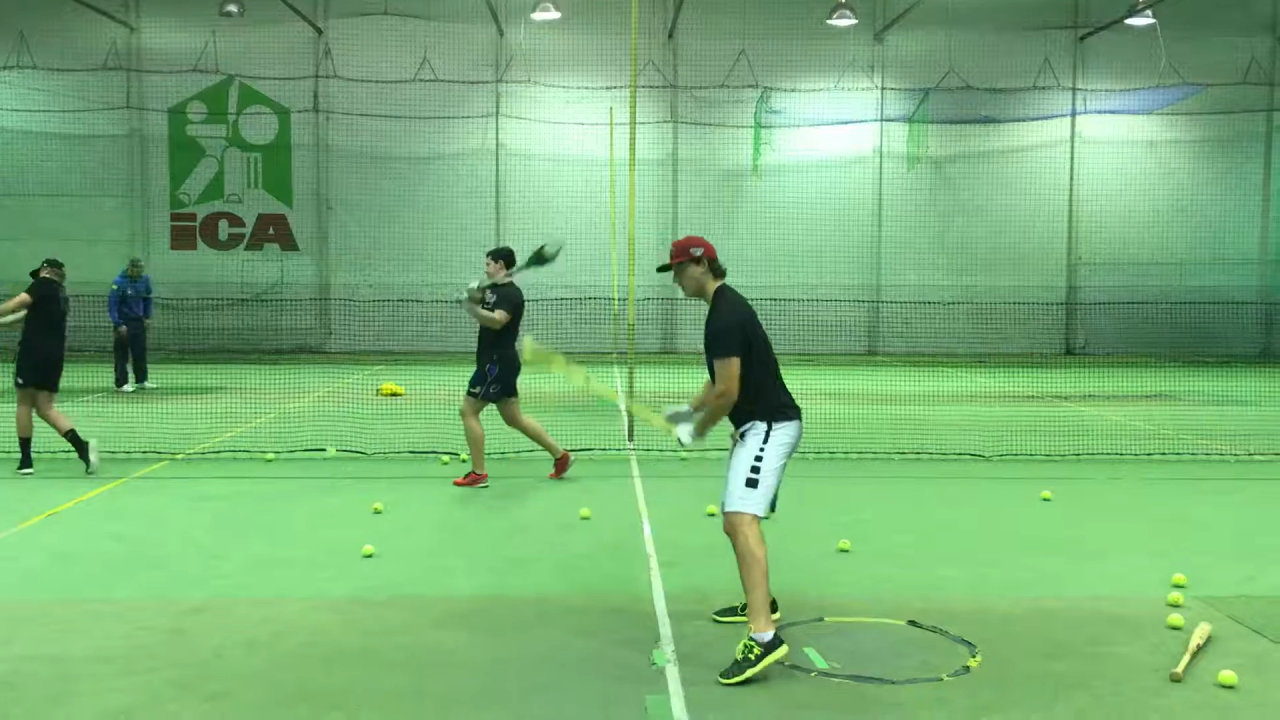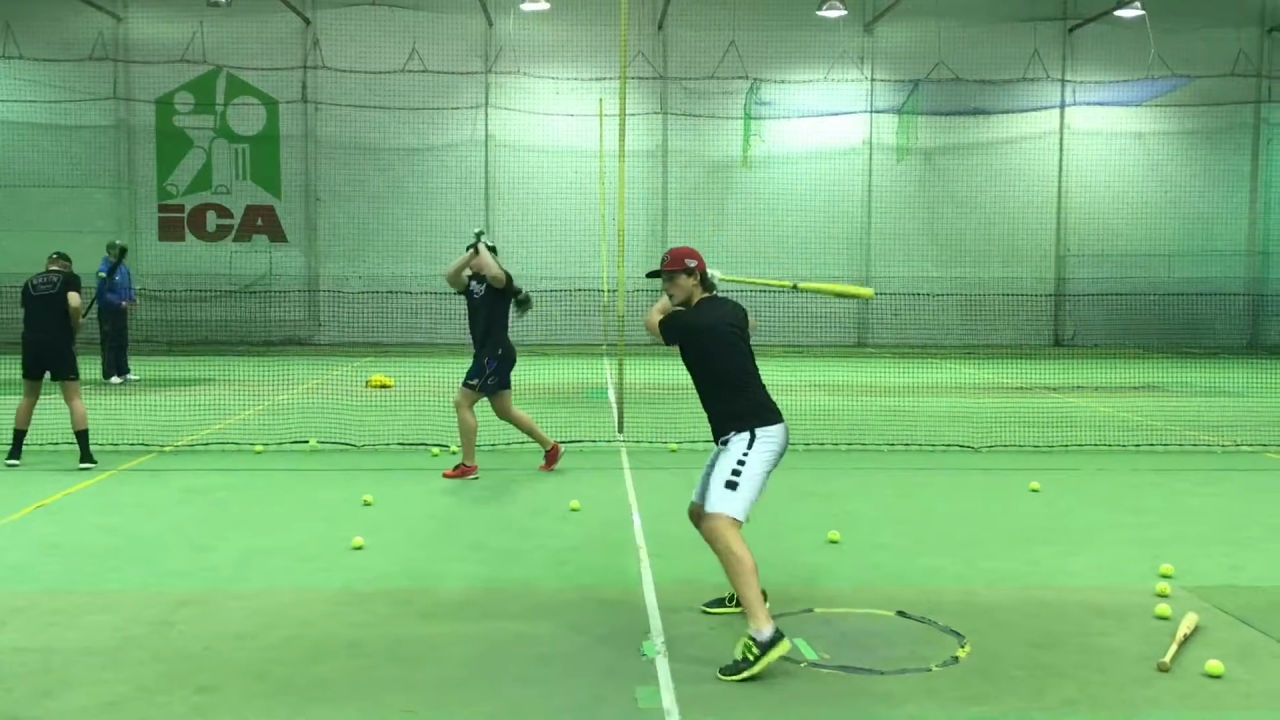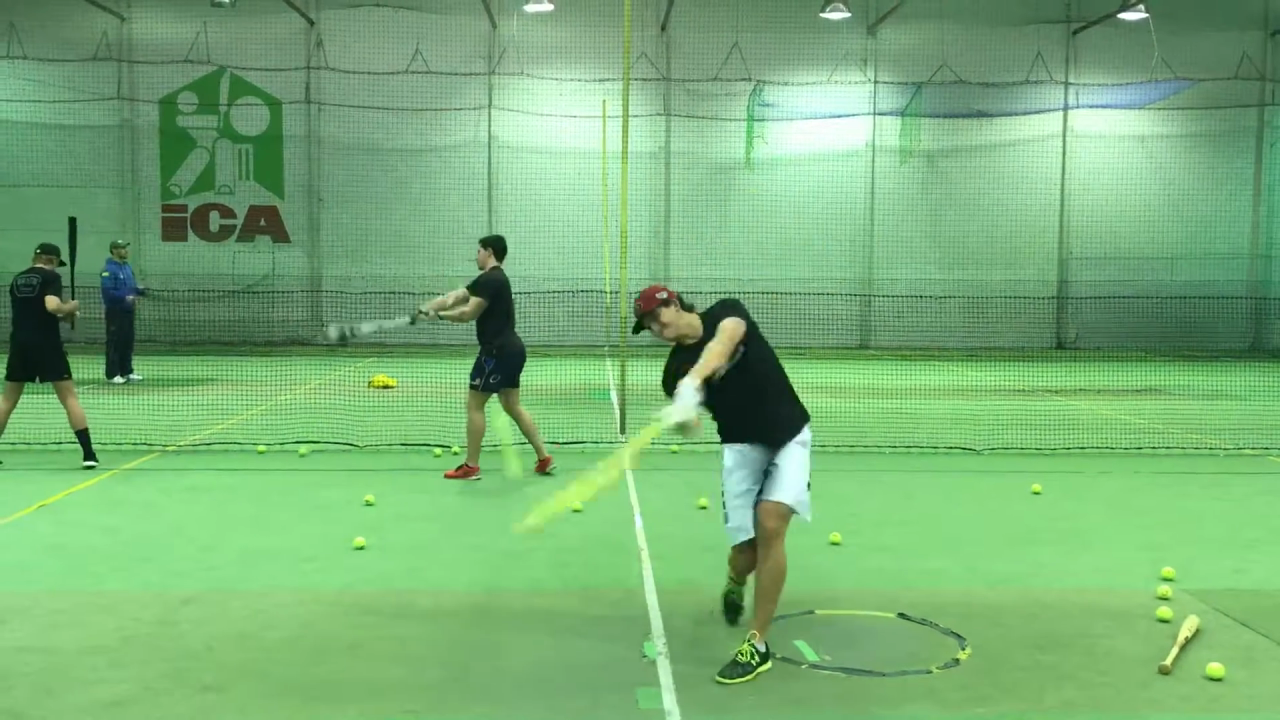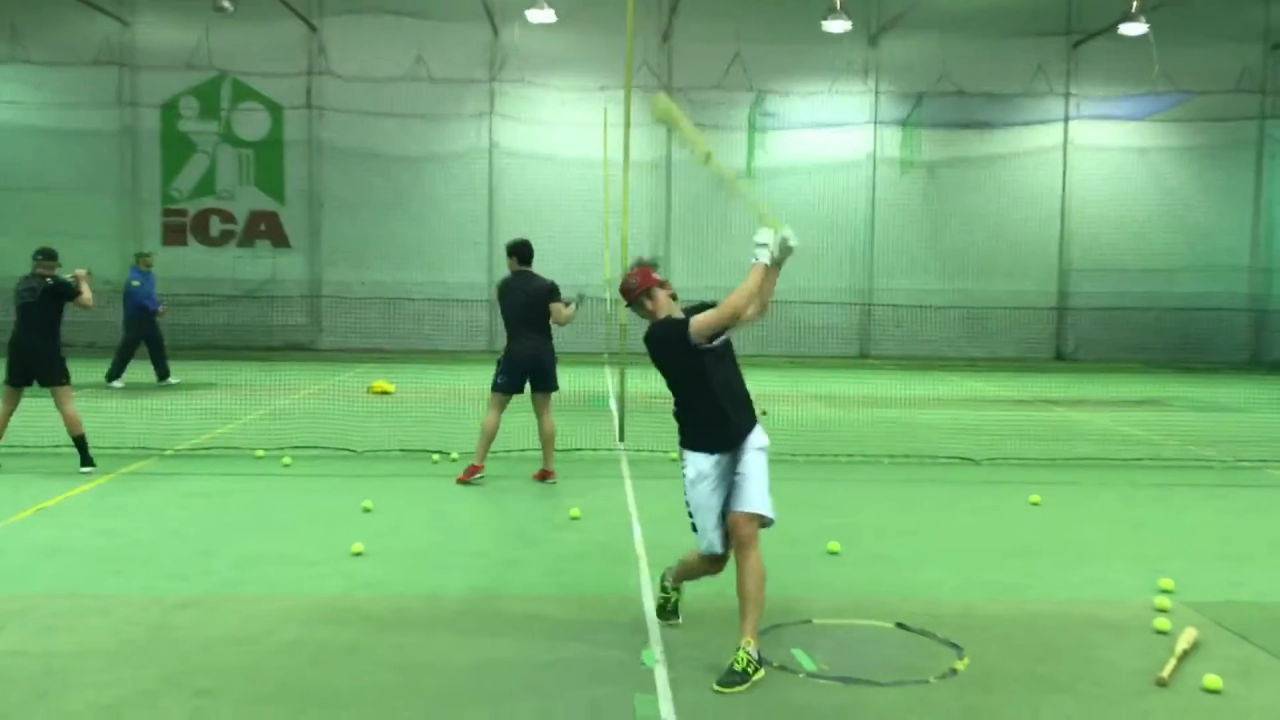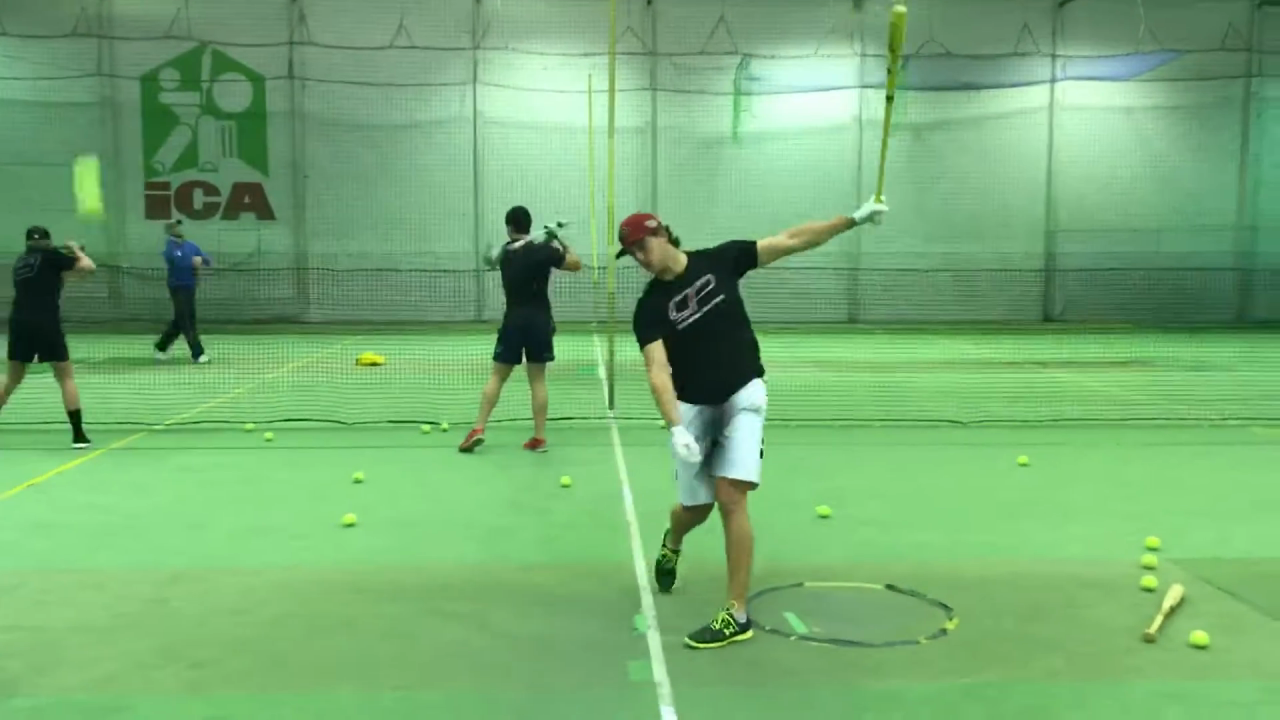
dt=0.7s
person 1, frame 1
left shoulder: (723, 316)
right shoulder: (728, 305)
left elbow: (727, 393)
left wrist: (697, 428)
right wrist: (691, 408)
left hip: (769, 426)
right hip: (763, 425)
left knee: (740, 522)
right knee: (737, 517)
left ankle: (763, 636)
right ankle: (761, 601)
person 1, frame 2
left shoulder: (689, 323)
right shoulder: (730, 309)
left elbow: (652, 321)
left wrist: (671, 301)
right wrist: (683, 298)
left hip: (752, 435)
right hip: (744, 433)
left knee: (719, 526)
right knee: (701, 512)
left ankle: (764, 634)
right ankle: (748, 592)
person 1, frame 3
left shoulder: (724, 312)
right shoulder: (674, 369)
left elbow: (720, 348)
right elbow: (685, 420)
left wrist: (692, 383)
right wrist: (682, 412)
left hip: (791, 435)
right hip: (743, 446)
left knee: (772, 523)
right knee: (746, 547)
left ankle: (758, 643)
right ankle: (737, 583)
person 1, frame 4
left shoulder: (703, 318)
right shoulder: (660, 337)
left elbow: (755, 306)
right elbow: (731, 310)
left wrist: (776, 260)
right wrist: (762, 260)
left hip: (746, 440)
right hip: (705, 453)
left knee: (744, 532)
right knee: (713, 557)
left ankle: (750, 650)
right ankle: (671, 581)
person 1, frame 5
left shoulder: (721, 259)
right shoulder: (649, 306)
left elbow: (789, 240)
right elbow: (658, 369)
left wrist: (853, 219)
right wrist: (675, 427)
left hip: (742, 396)
right hip: (693, 406)
left knee: (729, 497)
right knee: (694, 506)
left ankle: (737, 614)
right ankle: (671, 541)
person 2, frame 1
left shoulder: (513, 294)
right shoulder: (489, 288)
left elbow: (495, 322)
right elbow: (471, 296)
left wrist: (471, 308)
right wrist: (469, 297)
left hip: (498, 362)
right hip: (499, 362)
left knee: (468, 411)
right knee: (514, 417)
left ankle: (478, 474)
right ankle: (560, 455)
person 2, frame 2
left shoulder: (501, 280)
right shoulder: (470, 282)
left elbow: (496, 275)
right elbow: (450, 276)
left wrist: (482, 247)
right wrist: (473, 251)
left hip: (496, 353)
right hip: (489, 354)
left knee: (462, 402)
right knee: (504, 410)
left ankle: (468, 465)
right ankle: (551, 447)
person 2, frame 3
left shoulder: (489, 279)
right shoulder: (493, 279)
left elbow: (470, 313)
right elbow: (455, 297)
left wrist: (439, 315)
right wrist: (429, 307)
left hip: (498, 351)
right hip: (511, 350)
left knee: (474, 404)
right knee: (512, 405)
left ankle: (470, 466)
right ankle: (543, 457)
person 2, frame 4
left shoulder: (504, 287)
right shoulder: (547, 286)
right elbow: (561, 319)
right wrist: (572, 308)
left hip: (515, 353)
right hip: (543, 354)
left knee: (495, 407)
right knee: (543, 411)
left ankle: (477, 465)
right ankle: (548, 469)
person 2, frame 5
left shoulder: (507, 251)
right shoulder: (545, 253)
right elbow: (576, 264)
left wrist: (547, 239)
right wrist: (558, 238)
left hip: (513, 321)
right hip: (540, 321)
left knee: (497, 376)
right knee: (538, 380)
left ankle: (478, 429)
right ankle: (539, 437)
person 3, frame 1
left shoulder: (45, 284)
right shoulder: (61, 296)
right elbow: (33, 312)
left hip: (34, 350)
right hip: (55, 354)
left knee: (24, 405)
right knee: (45, 408)
left ankle: (26, 460)
right ankle: (82, 446)
person 3, frame 2
left shoulder: (30, 283)
right shoulder: (70, 278)
left elbow: (30, 312)
right elbow: (74, 305)
right wrist: (76, 325)
left hip: (31, 342)
right hip: (60, 343)
left knee: (29, 398)
right knee: (74, 398)
left ankle: (15, 451)
right ankle: (85, 454)
person 3, frame 3
right shoulder: (50, 277)
right elbow: (51, 306)
left wrist: (63, 315)
right wrist: (70, 307)
left hip: (19, 345)
right hip: (47, 345)
right knee: (70, 399)
right ankle: (88, 453)
person 3, frame 4
left shoulder: (22, 283)
right shoulder: (56, 283)
right elbow: (87, 302)
left wrist: (70, 283)
right wrist: (82, 281)
left hip: (19, 349)
right hip: (46, 350)
right knee: (65, 403)
right ankle: (85, 458)
person 3, frame 5
left shoulder: (19, 263)
right shoulder: (51, 256)
right elbow: (89, 267)
left wrist: (69, 259)
right wrist: (77, 252)
left hip: (19, 323)
right hip: (45, 324)
right knee: (65, 378)
right ankle: (78, 435)
